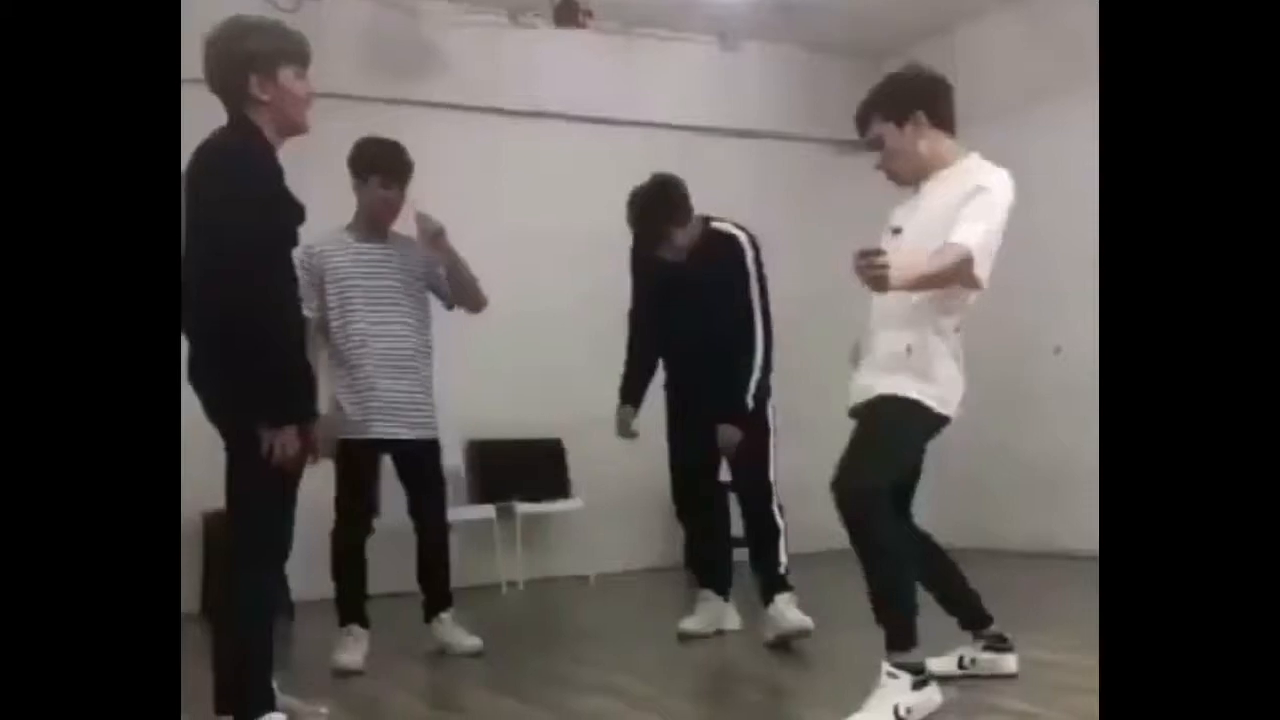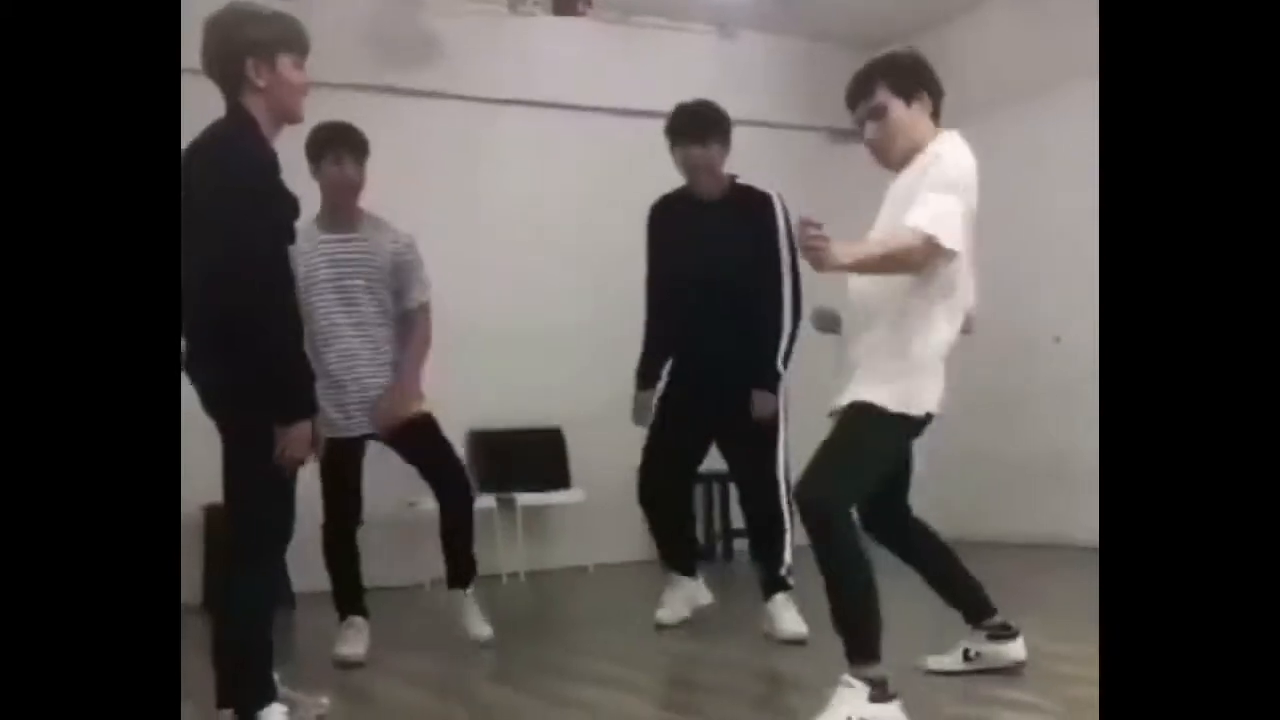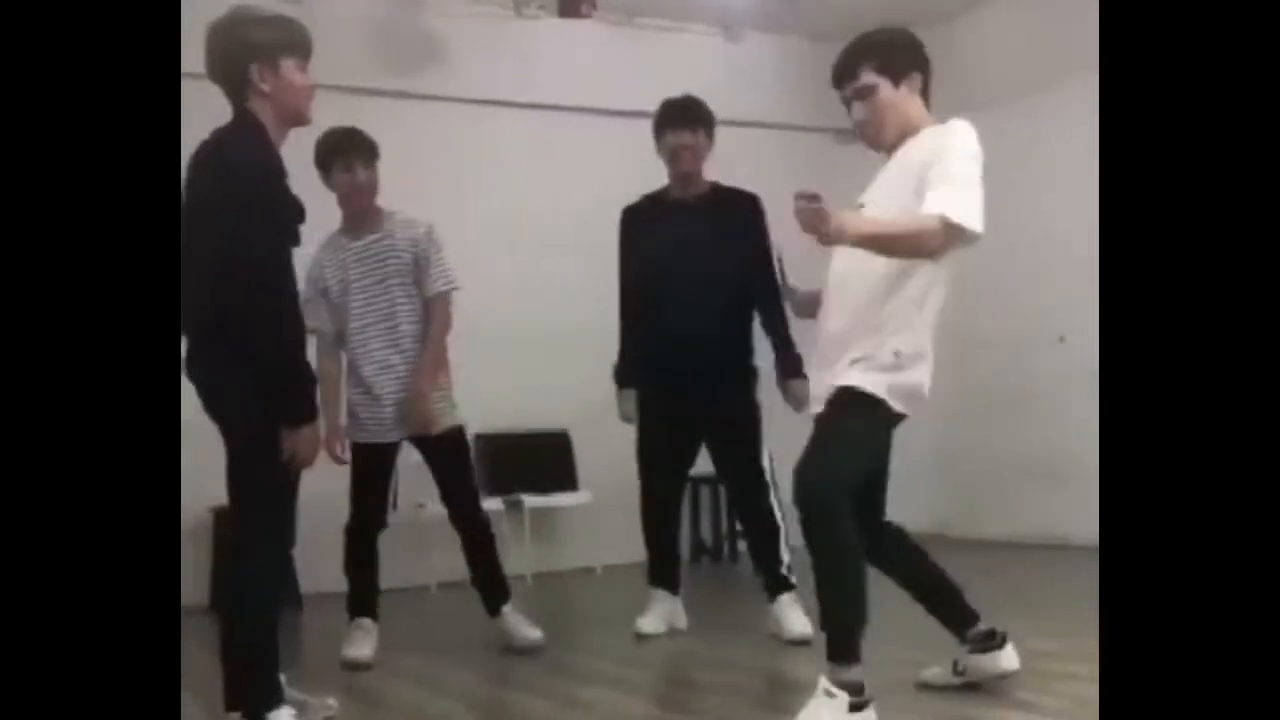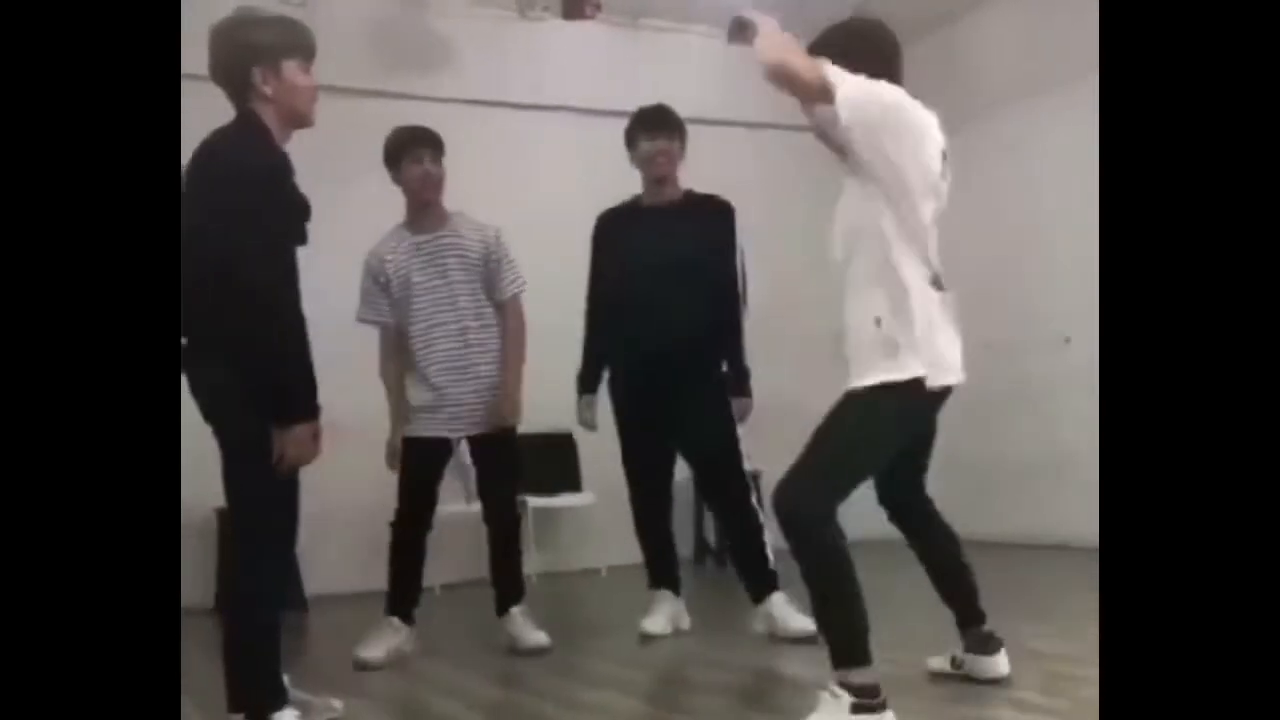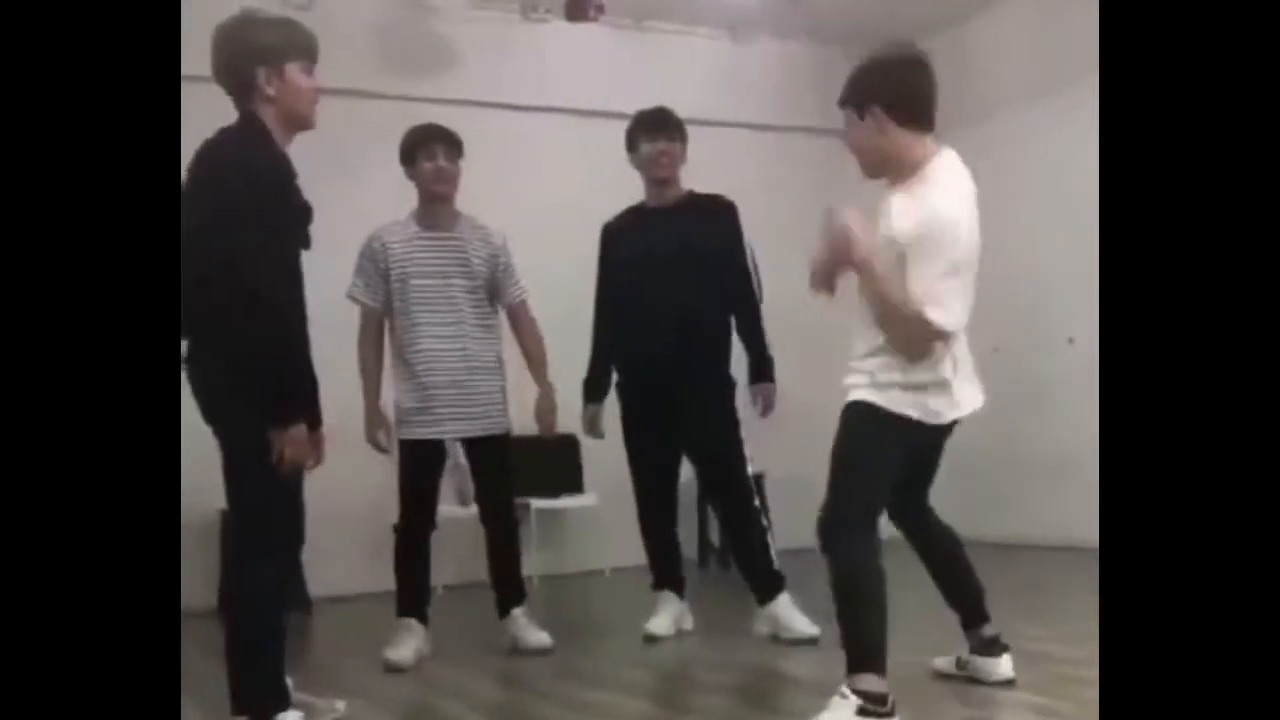
dt=0.4s
person 1, frame 1
left shoulder: (231, 162)
right shoulder: (241, 165)
right elbow: (250, 293)
left wrist: (295, 402)
right wrist: (281, 408)
left hip: (249, 381)
right hip: (253, 386)
left knee: (259, 542)
right knee: (259, 544)
person 1, frame 2
left shoulder: (227, 154)
right shoulder: (237, 158)
right elbow: (253, 291)
left wrist: (295, 398)
right wrist: (291, 406)
left hip: (244, 372)
right hip: (250, 378)
left knee: (258, 535)
right knee: (258, 537)
person 1, frame 3
left shoulder: (232, 157)
right shoulder: (244, 161)
right elbow: (263, 296)
left wrist: (294, 400)
right wrist: (298, 408)
left hip: (240, 374)
right hip: (252, 382)
left knee: (262, 538)
right knee: (262, 540)
person 1, frame 4
left shoulder: (234, 158)
right shoulder: (249, 162)
right elbow: (264, 296)
left wrist: (294, 401)
right wrist: (293, 407)
left hip: (237, 374)
right hip: (246, 380)
left knee: (264, 537)
right knee: (262, 539)
person 1, frame 5
left shoulder: (239, 161)
right shoulder: (249, 164)
right elbow: (264, 299)
left wrist: (295, 405)
right wrist: (290, 411)
left hip: (242, 378)
right hip: (249, 384)
left knee: (268, 539)
right knee: (266, 541)
person 2, frame 1
left shoulder: (985, 182)
right shoulder: (915, 201)
left elbow: (966, 265)
left wrist: (902, 277)
left hip: (917, 381)
right hip: (884, 381)
left knee: (857, 492)
right knee: (892, 518)
right ankle: (989, 640)
person 2, frame 2
left shoulder: (947, 159)
right shoulder: (920, 180)
left elbow: (928, 248)
left wrist: (844, 257)
right wrist: (849, 314)
left hip: (894, 383)
right hip: (886, 380)
left knee: (820, 501)
right knee: (886, 516)
right ankle: (995, 632)
person 2, frame 3
left shoulder: (951, 143)
right shoulder: (896, 170)
left elbow: (944, 232)
left wrist: (844, 229)
right wrist: (819, 300)
left hip: (881, 369)
right hip: (852, 369)
left knee: (819, 491)
right knee: (864, 522)
right ankle: (983, 642)
person 2, frame 4
left shoulder: (893, 112)
right shoulder: (913, 131)
left elbow: (787, 69)
left wrist: (765, 27)
left hip: (901, 361)
right hip: (916, 358)
left knee: (801, 504)
right knee: (905, 498)
right ankle: (981, 644)
person 2, frame 5
left shoulder: (941, 209)
right shoulder: (924, 177)
left elbow: (915, 334)
right elbow: (890, 256)
left wrist: (856, 254)
right wrist: (842, 254)
left hip: (898, 393)
right hip: (920, 391)
left knee: (845, 526)
right knee: (911, 510)
right ankle: (986, 644)
person 3, frame 1
left shoulder: (418, 254)
right shoulder: (319, 256)
left elbow: (475, 303)
left wrist: (444, 246)
left hip: (416, 415)
right hip: (354, 415)
left knee: (432, 519)
right knee: (352, 523)
left ankle: (439, 614)
right ankle: (353, 627)
person 3, frame 2
left shoulder: (395, 243)
right shoulder: (293, 249)
left elbow: (418, 322)
left wrist: (403, 390)
left hip: (395, 400)
right hip: (332, 408)
left knee: (455, 485)
right knee: (340, 519)
left ankle: (462, 590)
right ankle: (353, 619)
person 3, frame 3
left shoulder: (416, 235)
right shoulder: (323, 263)
left elbow: (441, 314)
right elbow: (328, 347)
left wrist: (421, 385)
right wrist: (332, 418)
left hip: (430, 402)
right hip: (369, 413)
left knee: (467, 509)
right knee: (364, 521)
left ankle: (502, 608)
right ankle: (363, 621)
person 3, frame 4
left shoulder: (483, 237)
right shoulder: (384, 257)
left elbow: (512, 315)
right elbow: (390, 345)
left wrist: (510, 385)
right wrist: (396, 422)
left hip: (491, 404)
right hip: (426, 410)
left knee: (503, 512)
right knee: (411, 516)
left ankle: (512, 610)
right ankle: (396, 622)
person 3, frame 5
left shoulder: (489, 242)
right shoulder: (384, 244)
left elbow: (520, 315)
right elbow: (372, 329)
left wrist: (544, 386)
right wrist: (372, 404)
left hip: (486, 407)
right hip: (418, 410)
left knee: (500, 514)
right knee: (414, 520)
left ankle: (515, 612)
right ankle: (412, 624)
person 4, frame 1
left shoulder: (735, 246)
right shoulder: (646, 253)
left elbow: (758, 335)
right elbow: (644, 327)
left wrist: (738, 411)
right wrist: (630, 396)
left hip: (741, 390)
right hip: (685, 391)
left knee: (756, 489)
right knee: (693, 494)
left ankle: (779, 600)
right ankle: (715, 597)
person 4, frame 2
left shoulder: (761, 207)
right shoulder: (665, 216)
left elbow: (785, 296)
right elbow: (659, 303)
left wrist: (771, 377)
right wrist: (647, 377)
left hip: (751, 375)
right hip: (688, 377)
left knee: (763, 486)
right knee: (657, 480)
left ankle: (777, 595)
right ankle: (684, 578)
person 4, frame 3
left shoulder: (742, 210)
right shoulder: (639, 218)
left elbow: (768, 293)
right elbow: (631, 306)
left wrist: (789, 364)
right wrist: (627, 377)
left hip: (728, 378)
right hip: (662, 382)
left knee: (751, 488)
right knee: (658, 493)
left ankle: (781, 595)
right ankle: (665, 595)
person 4, frame 4
left shoulder: (714, 215)
right shoulder: (613, 226)
left elbow: (729, 304)
right elbow: (600, 310)
left wrist: (739, 379)
right wrist: (589, 382)
left hip: (700, 380)
right hip: (636, 386)
left knee: (729, 487)
right knee: (649, 495)
left ankle: (768, 596)
right ankle: (667, 596)
person 4, frame 5
left shoulder: (717, 215)
right shoulder: (619, 231)
left elbow: (743, 296)
right elbow: (607, 316)
left wrist: (761, 366)
right wrist: (594, 388)
left hip: (706, 381)
right hip: (642, 386)
left knee: (732, 488)
right knee: (654, 496)
left ankle: (772, 599)
right ankle: (670, 597)
